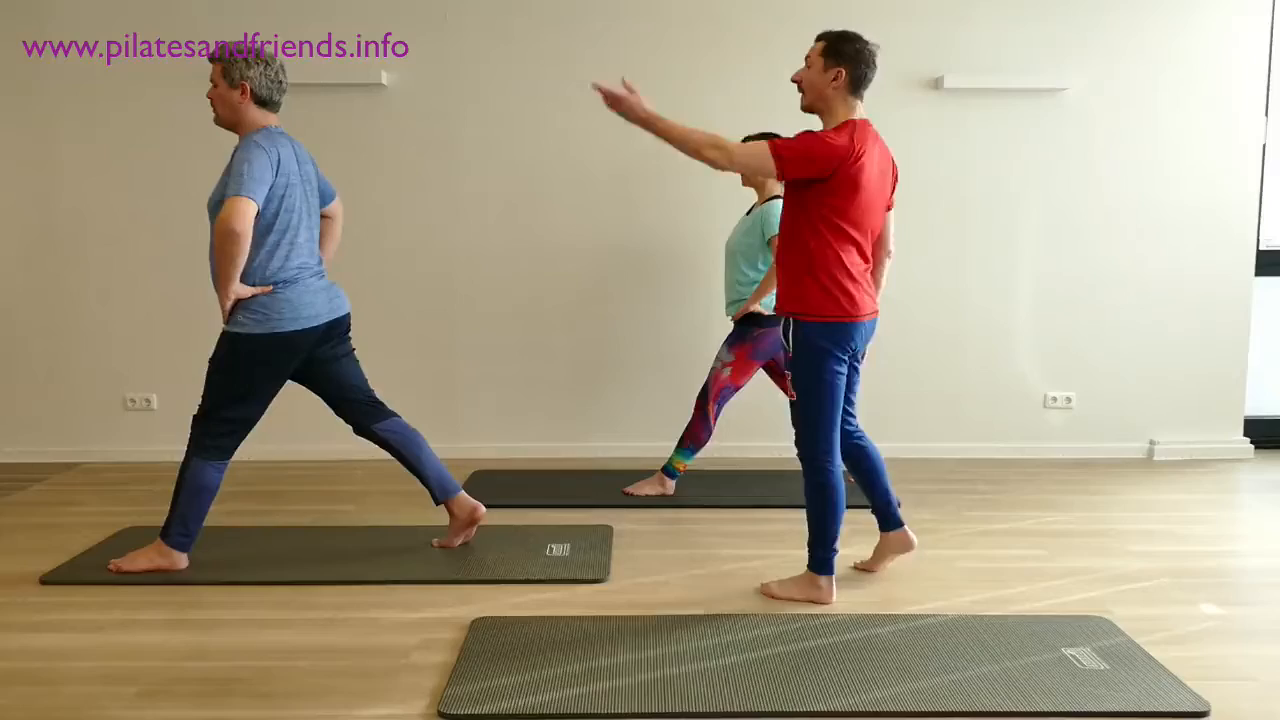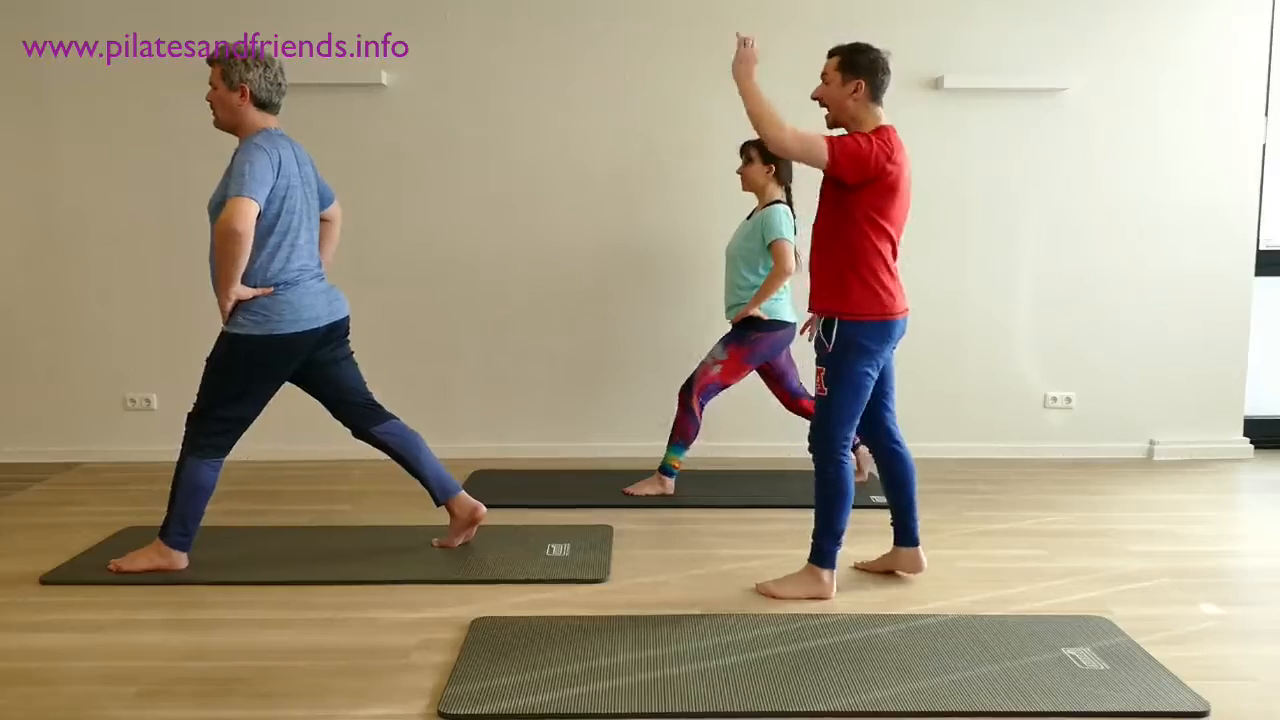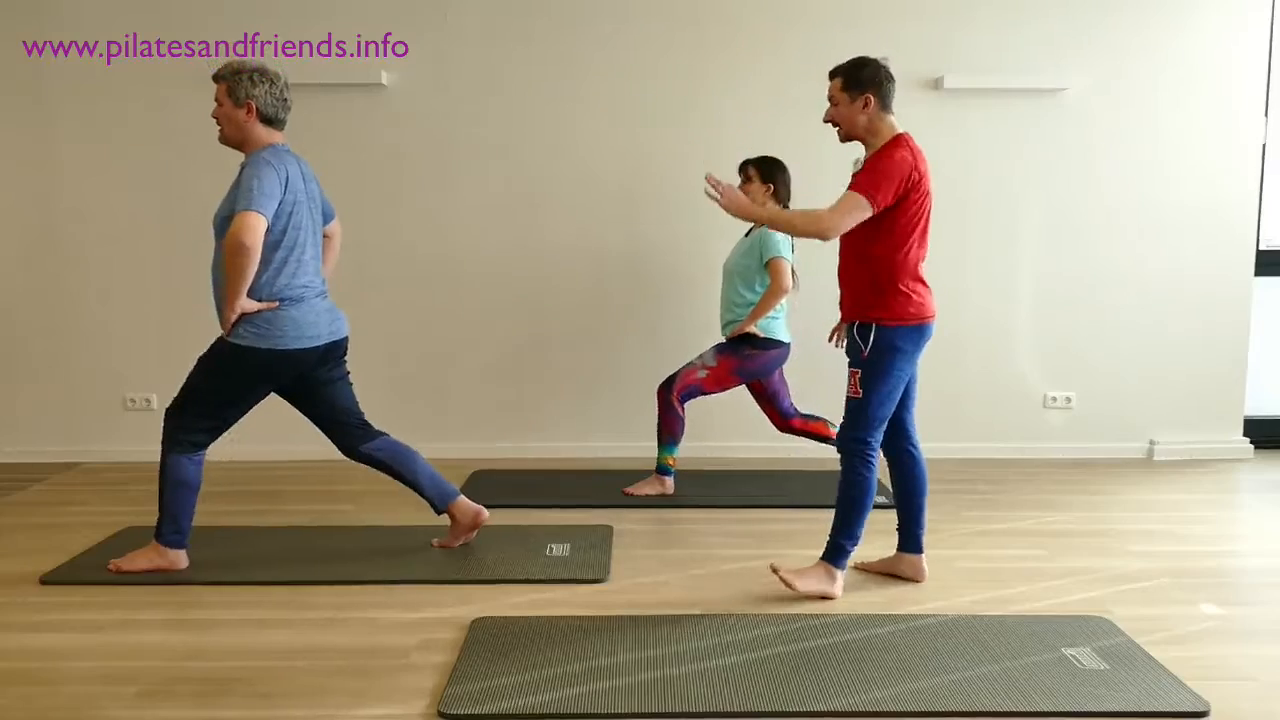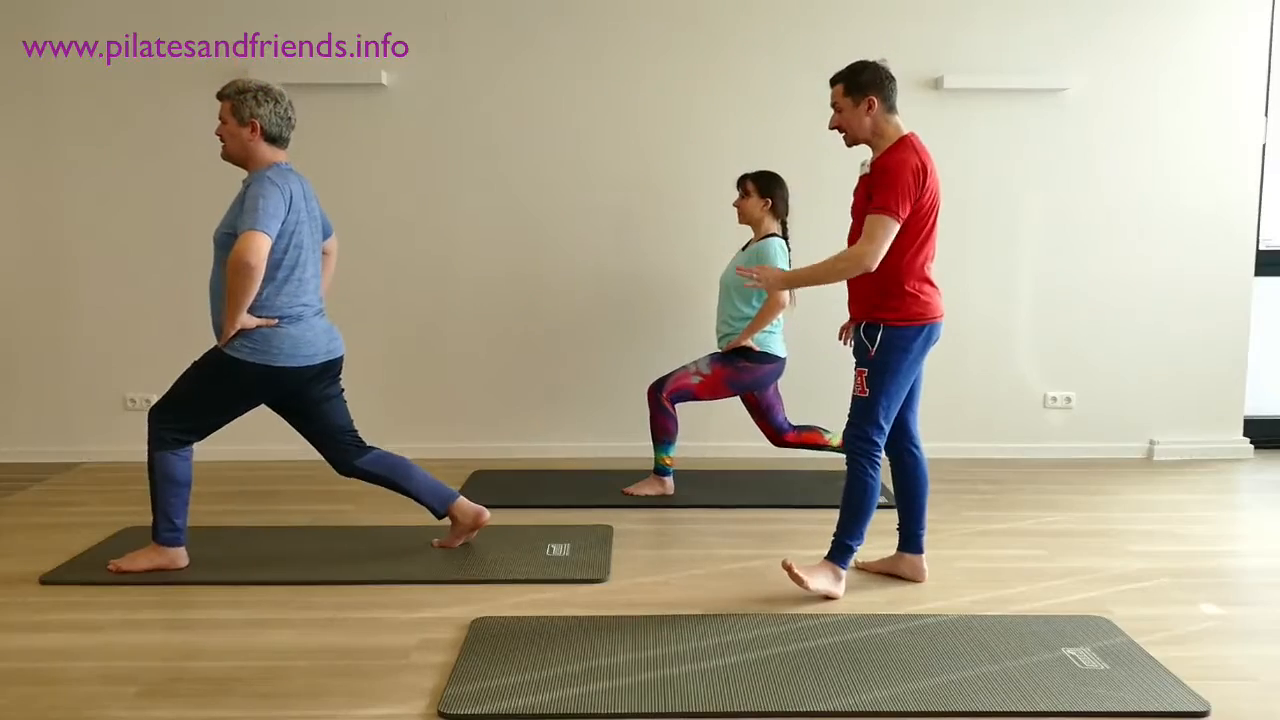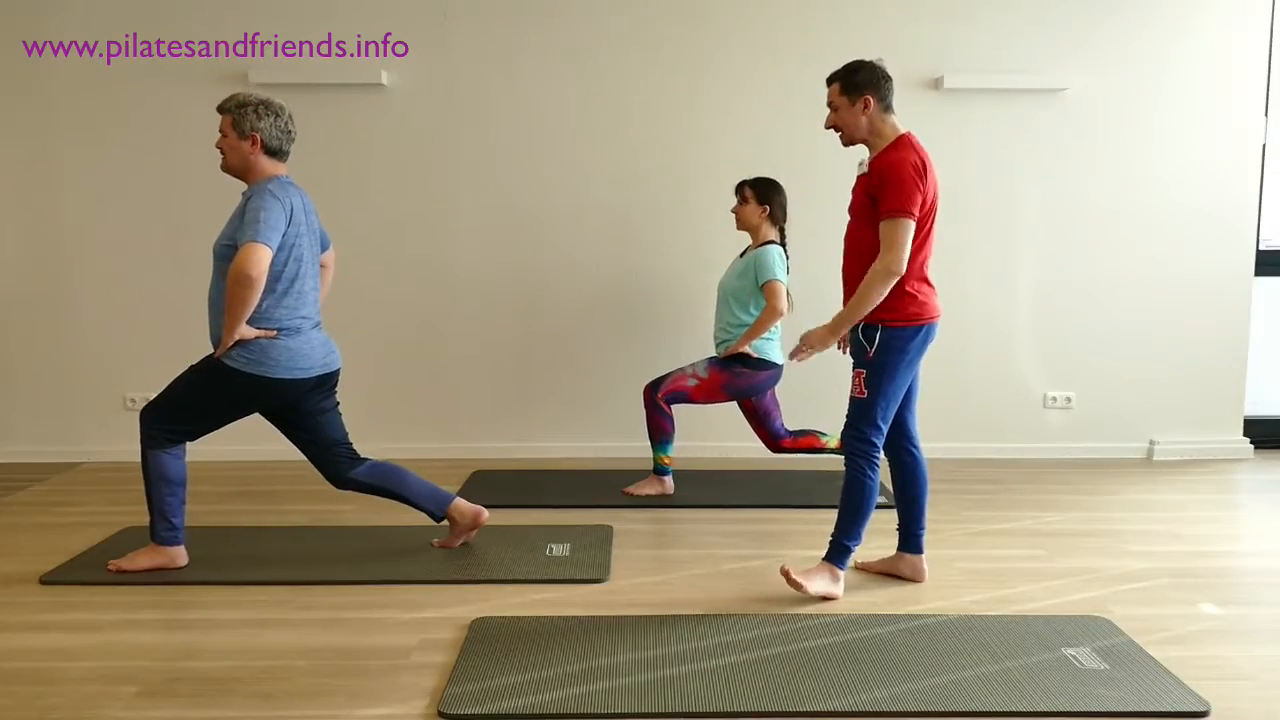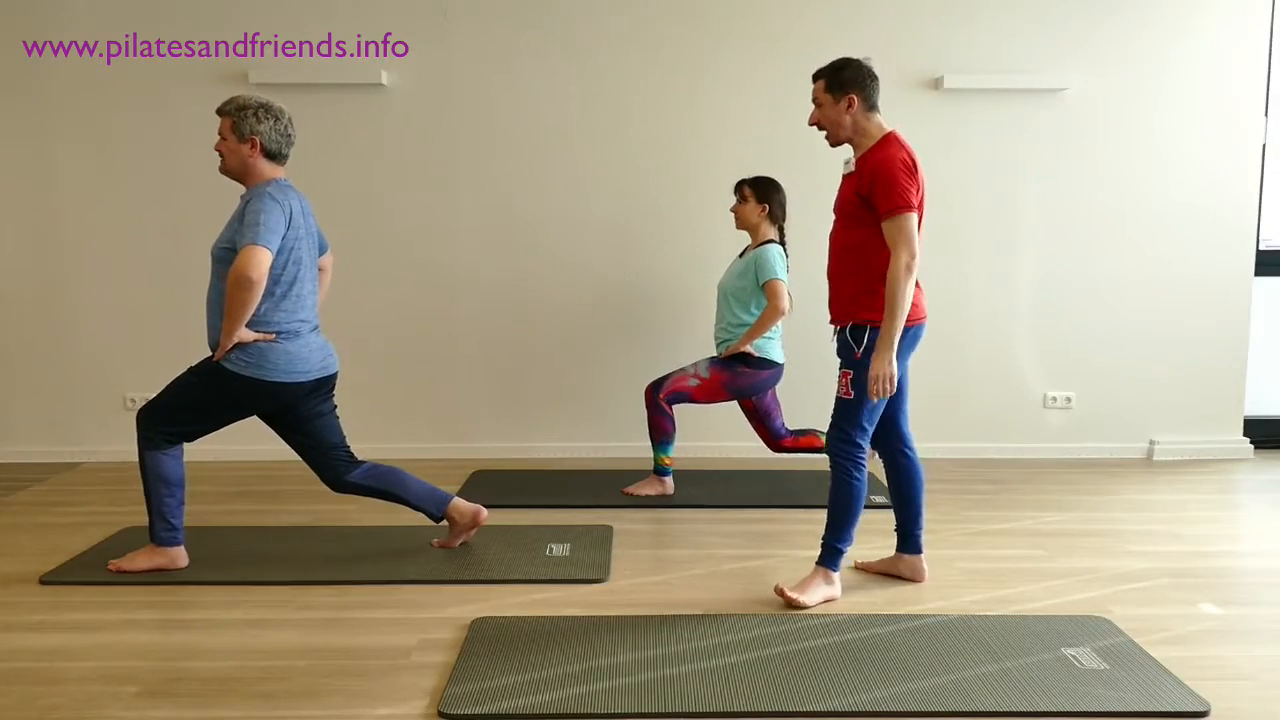
dt=0.4s
person 1, frame 1
left shoulder: (831, 148)
right shoulder: (875, 149)
left elbow: (722, 154)
right elbow: (885, 246)
left wrist: (641, 114)
left hip: (823, 322)
right hip: (852, 317)
left knee: (818, 445)
right knee: (841, 428)
left ankle: (817, 575)
right ankle: (893, 529)
person 1, frame 2
left shoulder: (871, 149)
right shoulder: (875, 149)
left elbow: (780, 139)
left wrist: (746, 77)
right wrist: (832, 303)
left hip: (858, 323)
right hip: (875, 316)
left knee: (830, 443)
right knee: (880, 432)
left ankle: (819, 571)
right ankle: (909, 547)
person 1, frame 3
left shoulder: (894, 160)
right shoulder: (889, 157)
left elbow: (831, 225)
left wrist: (749, 210)
right wrist: (855, 312)
left hip: (889, 326)
right hip: (895, 321)
left knee: (858, 443)
right knee: (898, 438)
left ankle: (831, 568)
right ankle: (911, 554)
person 1, frame 4
left shoulder: (900, 163)
right shoulder: (896, 158)
left elbow: (868, 256)
left wrist: (789, 278)
right wrist: (863, 314)
left hip: (897, 325)
right hip: (901, 321)
left knee: (864, 441)
right knee: (900, 439)
left ankle: (836, 567)
right ankle: (911, 554)
person 1, frame 5
left shoulder: (899, 162)
right shoulder: (889, 159)
left elbow: (893, 263)
left wrist: (836, 328)
right wrist: (852, 322)
left hip: (894, 326)
right hip: (898, 324)
left knee: (862, 443)
right knee: (899, 439)
left ankle: (833, 568)
right ankle: (910, 554)
person 1, frame 6
left shoulder: (888, 161)
right shoulder: (870, 160)
left elbow: (905, 259)
left wrist: (885, 347)
left hip: (876, 329)
right hip: (873, 326)
left knee: (847, 444)
right knee: (892, 440)
left ankle: (827, 572)
right ankle: (910, 555)
person 2, frame 1
left shoulder: (257, 149)
right shoulder: (292, 149)
left elbow: (236, 221)
right elbow: (333, 212)
left wrist: (229, 287)
left hip: (271, 324)
right hip: (322, 314)
left knee: (214, 433)
right knee: (367, 414)
left ankle: (171, 548)
right ankle: (458, 503)
person 2, frame 2
left shoulder: (257, 151)
right shoulder: (291, 151)
left elbow: (237, 222)
right elbow: (331, 214)
left wrist: (228, 290)
left hip: (270, 326)
right hip: (321, 317)
left knee: (207, 432)
right knee: (366, 416)
left ankle: (171, 549)
right ankle: (459, 504)
person 2, frame 3
left shoulder: (264, 166)
right shoulder: (295, 166)
left elbow: (245, 237)
right elbow: (332, 230)
left wrist: (233, 302)
left hip: (268, 339)
right hip: (319, 334)
left knee: (184, 429)
right knee: (356, 435)
left ankle: (169, 548)
right ankle: (459, 508)
person 2, frame 4
left shoulder: (268, 184)
right shoulder: (295, 184)
left elbow: (249, 255)
right elbow: (328, 247)
left wrist: (233, 318)
left hip: (264, 353)
right hip: (314, 351)
left knee: (169, 426)
right knee: (350, 454)
left ankle: (168, 547)
right ankle: (460, 510)
person 2, frame 5
left shoulder: (268, 197)
right shoulder: (293, 197)
left elbow: (251, 267)
right elbow: (326, 259)
left wrist: (233, 329)
left hip: (261, 363)
right hip: (310, 362)
left knee: (160, 425)
right knee: (344, 466)
left ankle: (168, 546)
right ankle: (458, 510)
person 2, frame 6
left shoulder: (267, 200)
right shoulder: (291, 200)
left elbow: (251, 270)
right elbow: (324, 262)
left wrist: (232, 332)
left hip: (259, 367)
right hip: (308, 365)
left knee: (156, 426)
right knee: (342, 470)
left ankle: (167, 548)
right ankle: (457, 510)
person 3, frame 1
left shoulder: (774, 208)
right shoulder: (760, 208)
left wrist: (754, 302)
left hip: (762, 322)
right hip: (764, 323)
left knee: (711, 396)
left ankle: (665, 478)
person 3, frame 2
left shoulder: (775, 213)
right shoulder: (760, 213)
left elbow: (785, 266)
left wrist: (752, 306)
left hip: (764, 327)
right hip: (767, 328)
left knee: (694, 391)
right knee: (796, 398)
left ankle: (664, 478)
right ankle: (860, 448)
person 3, frame 3
left shoulder: (772, 233)
right shoulder: (759, 231)
left elbow: (782, 285)
left wrist: (748, 323)
left hip: (759, 345)
right hip: (760, 345)
left knee: (671, 391)
right knee: (788, 418)
left ankle: (663, 478)
person 3, frame 4
left shoulder: (770, 246)
right shoulder: (756, 244)
left elbow: (779, 298)
left wrist: (744, 337)
left hip: (755, 358)
right hip: (754, 359)
left knee: (661, 392)
right knee: (782, 433)
left ankle: (662, 479)
person 3, frame 5
left shoulder: (768, 254)
right shoulder: (752, 251)
left elbow: (777, 306)
left wrist: (741, 344)
left hip: (752, 364)
right hip: (752, 365)
left knee: (656, 393)
right knee: (779, 440)
left ankle: (662, 478)
person 3, frame 6
left shoulder: (768, 253)
right shoulder: (754, 250)
left elbow: (779, 306)
left wrist: (742, 342)
left hip: (756, 364)
right hip: (748, 364)
left knee: (658, 393)
right knee: (776, 435)
left ankle: (661, 479)
